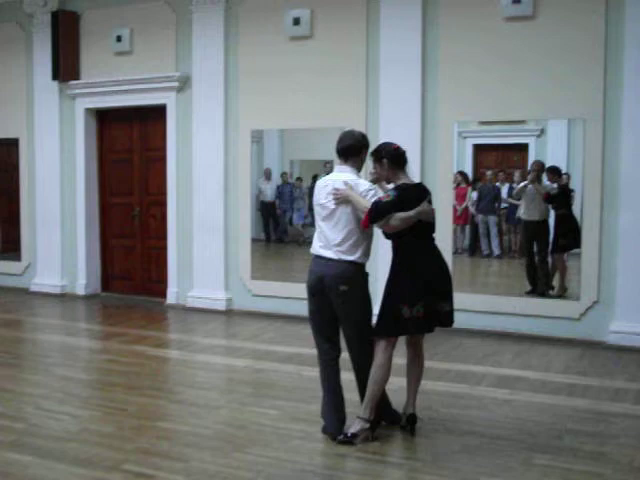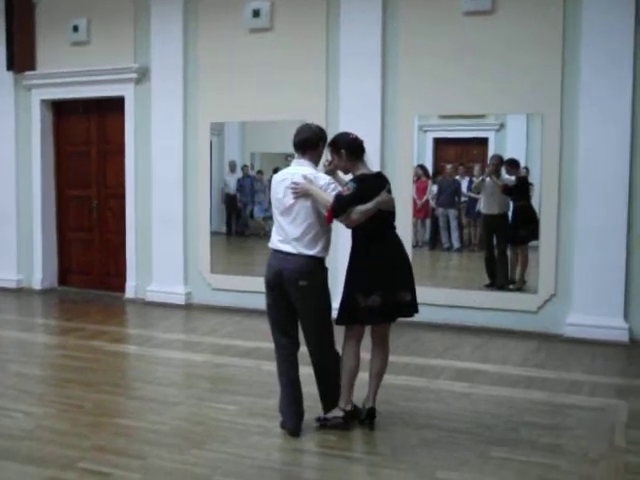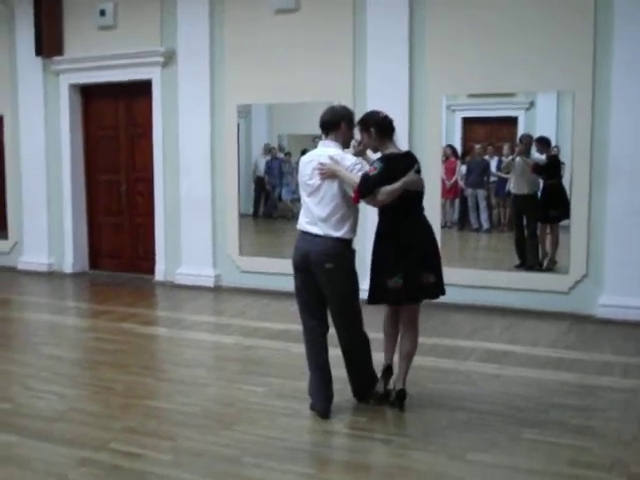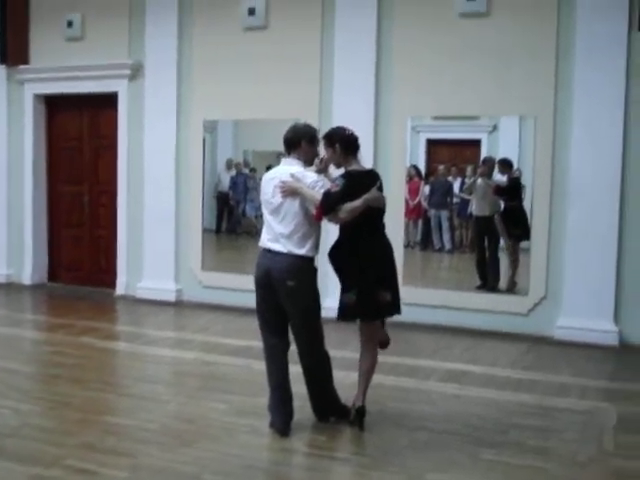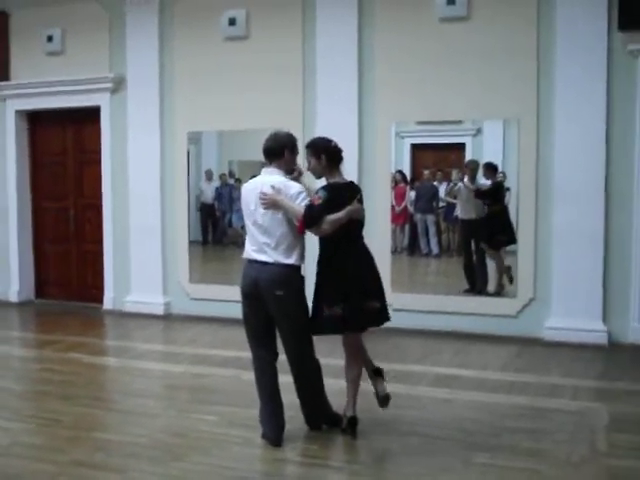
dt=0.7s
person 1, frame 1
left shoulder: (321, 185)
right shoulder: (362, 187)
right elbow: (390, 223)
right wrist: (420, 212)
left hip: (318, 268)
right hip: (346, 273)
left knee: (327, 349)
right knee: (361, 347)
left ankle: (332, 421)
right ankle: (377, 411)
person 1, frame 2
left shoulder: (278, 179)
right shoulder: (321, 181)
right elbow: (350, 217)
right wrist: (379, 202)
left hip: (276, 262)
right hip: (305, 268)
left knee: (284, 344)
right knee: (320, 343)
left ankle: (290, 417)
right ankle: (335, 407)
person 1, frame 3
left shoulder: (306, 161)
right shoulder: (348, 162)
right elbow: (377, 197)
right wrist: (406, 182)
left hip: (304, 244)
right hip: (332, 249)
left knee: (313, 325)
right knee: (348, 325)
left ankle: (320, 399)
right ankle: (365, 388)
person 1, frame 4
left shoulder: (268, 178)
right shoulder: (309, 180)
right elbow: (339, 214)
right wrist: (367, 199)
left hip: (265, 261)
right hip: (294, 267)
left knee: (274, 343)
right knee: (310, 342)
left ankle: (280, 417)
right ankle: (326, 407)
person 1, frame 5
left shoulder: (248, 189)
right shoulder: (291, 190)
right elbow: (320, 227)
right wrist: (349, 211)
left hip: (251, 273)
right hip: (281, 276)
left knee: (262, 353)
right knee: (300, 351)
left ankle: (271, 427)
right ankle: (318, 415)
person 2, frame 1
left shoulder: (399, 194)
right shoulder: (421, 190)
left elbow: (373, 214)
left wrist: (351, 195)
left hip: (409, 273)
right hip: (430, 271)
left knee: (385, 343)
right knee: (415, 343)
left ankle: (365, 418)
right ankle: (409, 411)
person 2, frame 2
left shoulder: (359, 184)
right shoulder: (379, 179)
left elbow: (336, 208)
left wrist: (311, 189)
left hip: (369, 263)
right hip: (390, 262)
left knee: (353, 335)
right knee: (380, 337)
left ankle: (345, 407)
right ankle: (369, 405)
person 2, frame 3
left shoulder: (386, 163)
right shoulder: (409, 159)
left elbow: (364, 189)
left wrist: (338, 170)
left hip: (395, 242)
right hip: (417, 240)
left knee: (394, 308)
right knee: (409, 317)
left ankle: (387, 368)
right ankle: (398, 384)
person 2, frame 4
left shoulder: (349, 180)
right shoulder: (372, 176)
left elbow: (326, 206)
left wrist: (300, 188)
left hip: (356, 259)
right hip: (376, 256)
right knee: (367, 336)
right ankle: (359, 402)
person 2, frame 5
left shoulder: (329, 192)
right shoulder: (352, 189)
left elbow: (308, 219)
left wrist: (280, 201)
left hip: (339, 272)
right hip: (358, 268)
right knee: (351, 343)
person 3, frame 1
left shoulder: (547, 187)
right shoulder: (524, 185)
right elbow: (515, 195)
left wrist: (535, 184)
right wrist: (528, 182)
left hip: (541, 224)
right hip: (527, 223)
left knee: (542, 257)
right knee: (529, 257)
left ankle: (543, 287)
right ankle: (534, 286)
person 3, frame 2
left shoulder: (506, 181)
right shoulder: (484, 180)
right elbow: (474, 189)
left wrist: (493, 177)
right wrist: (485, 176)
left hip: (501, 217)
right hip: (487, 217)
left knee: (501, 251)
right knee: (488, 250)
left ankle: (502, 281)
right ankle: (492, 279)
person 3, frame 3
right shoulder: (514, 160)
left wrist: (524, 157)
right wrist: (515, 155)
left hip: (531, 197)
right hip: (516, 197)
left knee: (531, 231)
right knee: (518, 231)
left ankle: (532, 262)
right ankle: (523, 260)
person 3, frame 4
right shoulder: (476, 182)
right elbow: (465, 190)
right wrist: (477, 177)
left hip: (493, 219)
right hip: (479, 219)
left knee: (493, 252)
right knee: (480, 252)
left ankle: (493, 282)
right ankle: (484, 280)
person 3, frame 5
right shoulder: (460, 186)
right elbow: (448, 194)
left hip: (479, 222)
right hip: (465, 223)
left knee: (480, 255)
right knee: (467, 256)
left ankle: (481, 286)
right ankle: (472, 284)
person 4, frame 1
left shoulder: (563, 189)
right shoulder: (560, 188)
left elbow: (548, 198)
left hip: (566, 225)
right hip: (561, 224)
left knee: (559, 256)
right knee: (555, 255)
left ankle: (562, 286)
person 4, frame 2
left shoulder: (522, 180)
right shoulder: (519, 180)
left elbow: (506, 190)
right elbow: (510, 192)
left wrist: (494, 178)
left hip: (524, 216)
right hip: (518, 215)
left knee: (522, 249)
right knee: (513, 247)
left ankle: (521, 279)
right ankle: (513, 277)
person 4, frame 3
left shoulder: (553, 159)
right shoulder: (550, 158)
left elbow: (537, 169)
right elbow: (541, 172)
left hip: (555, 195)
right hip: (548, 194)
left knee: (553, 229)
right knee: (542, 226)
left ankle: (551, 259)
right ankle: (544, 254)
person 4, frame 4
left shoulder: (514, 181)
right shoulder: (511, 180)
left elbow: (499, 191)
right elbow: (503, 194)
left hip: (515, 216)
right hip: (510, 214)
person 4, frame 5
left shoulder: (496, 186)
right shoulder: (495, 185)
left elbow: (481, 194)
left wrist: (466, 184)
left hip: (497, 221)
right hip: (493, 220)
left knee: (492, 251)
right knee: (494, 252)
